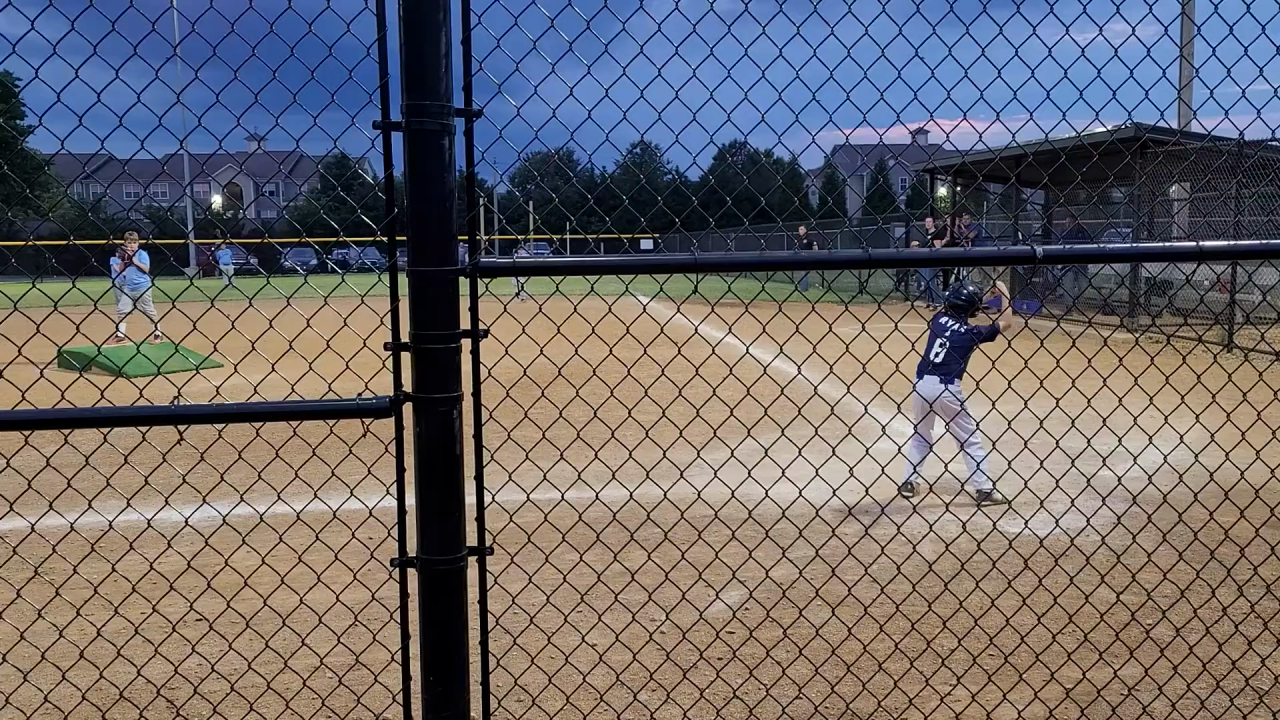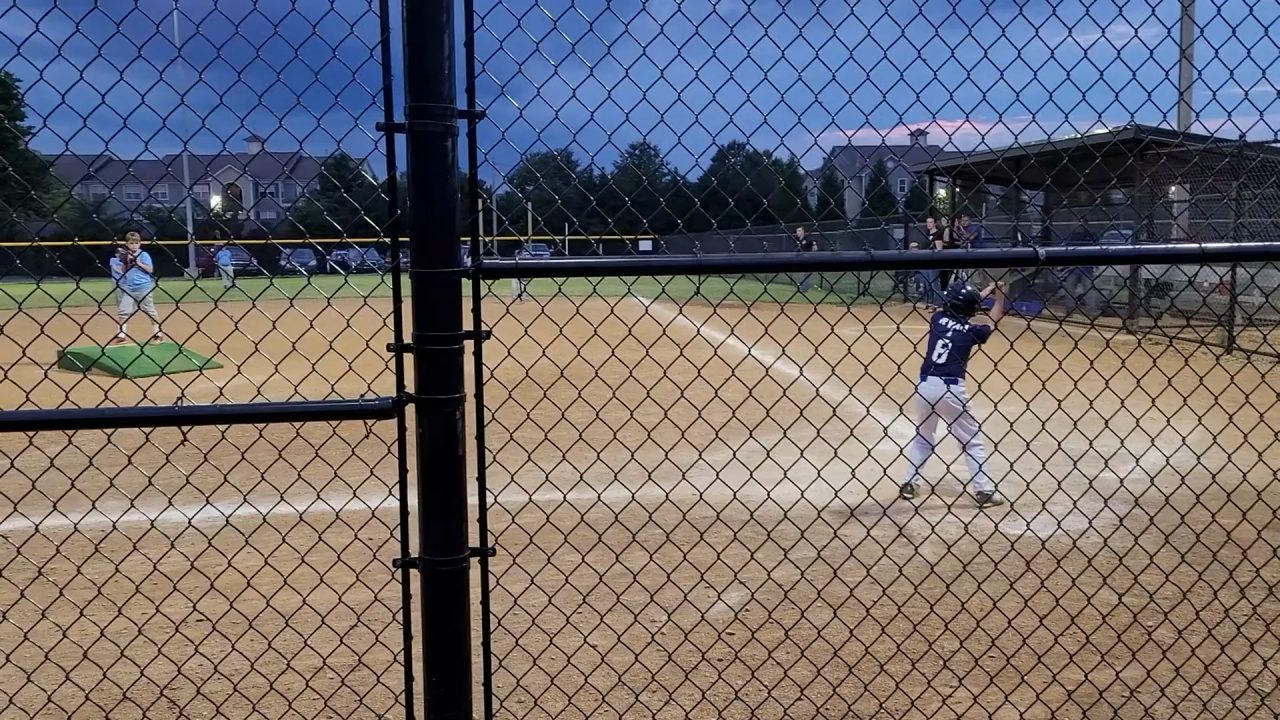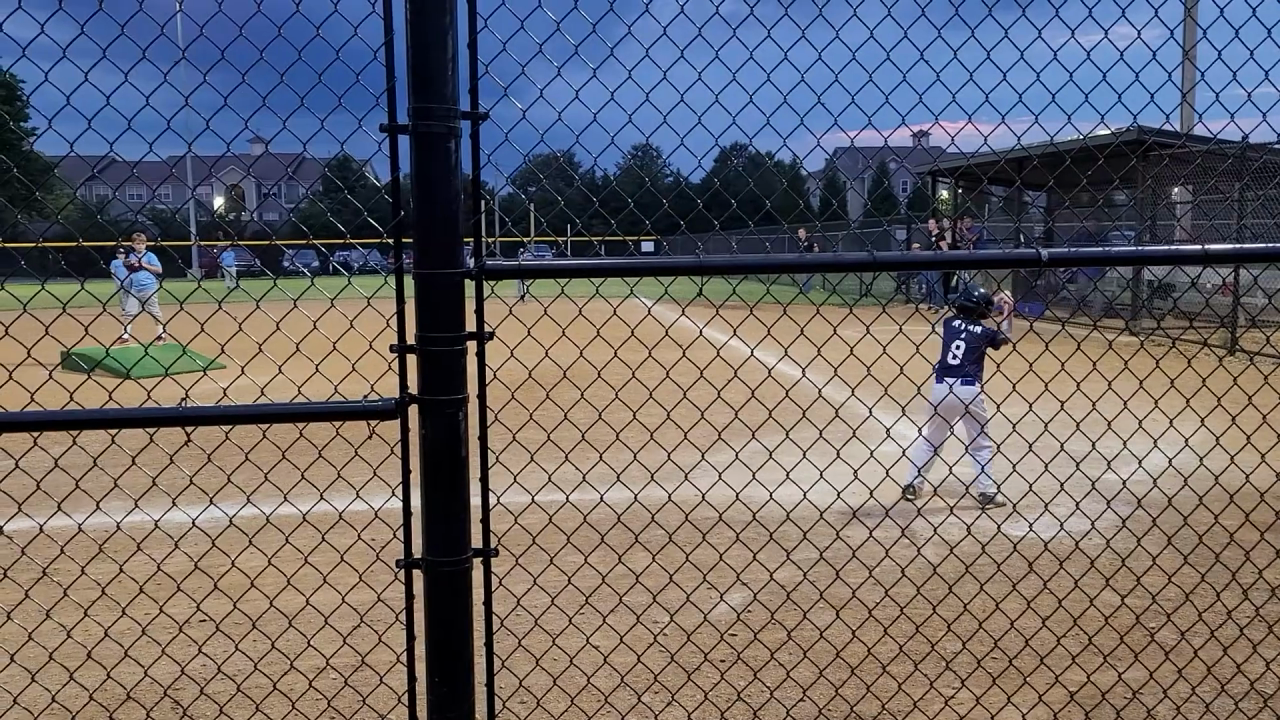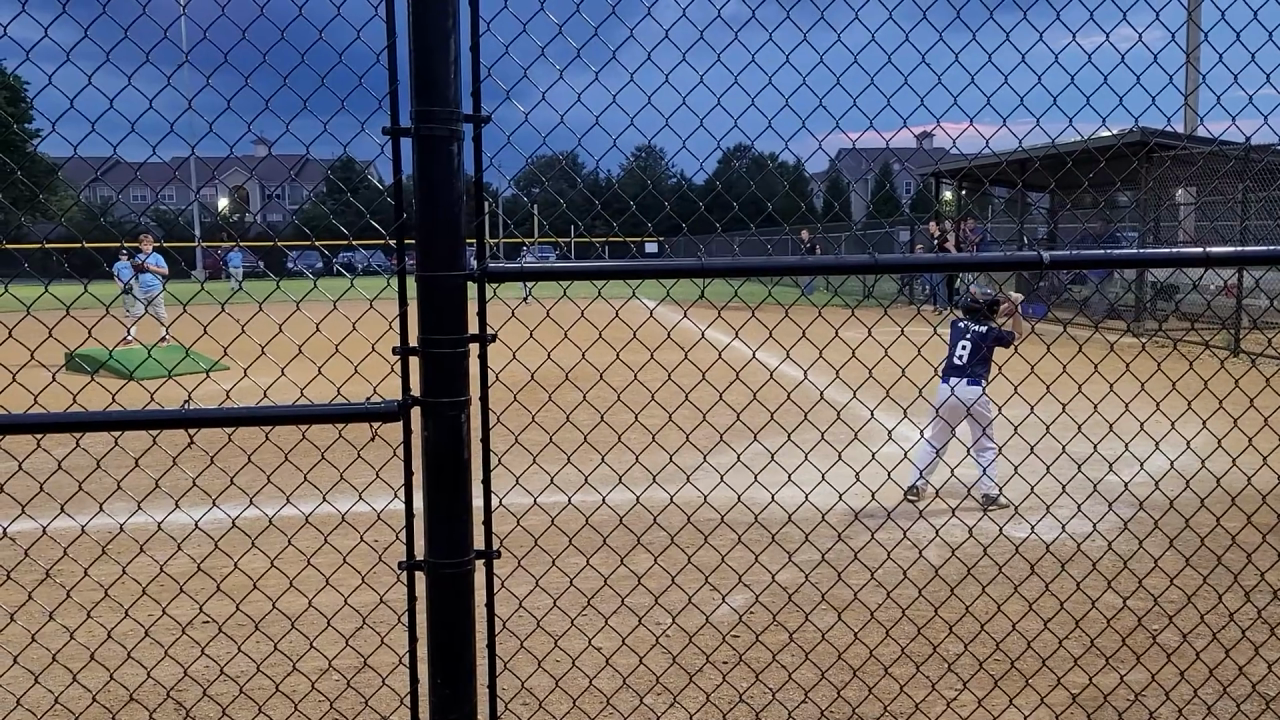
dt=0.3s
person 1, frame 1
left shoulder: (938, 318)
right shoulder: (972, 332)
left elbow: (955, 311)
right elbow: (1006, 324)
left wrist: (982, 296)
right wrist: (1005, 295)
left hip: (922, 384)
right hip: (947, 388)
left knee: (920, 436)
right knee: (970, 440)
left ankle: (908, 483)
right ankle: (984, 490)
person 1, frame 2
left shoulder: (937, 319)
right shoulder: (971, 331)
left elbow: (955, 310)
right elbow: (992, 324)
left wrist: (983, 293)
right wrist: (1000, 298)
left hip: (926, 384)
right hip: (952, 388)
left knee: (922, 437)
right knee: (972, 441)
left ankle: (909, 484)
right ankle: (984, 491)
person 1, frame 3
left shoulder: (949, 323)
right shoulder: (985, 333)
left elbow: (963, 314)
right elbow: (1006, 338)
left wrist: (995, 302)
right wrist: (1007, 311)
left hip: (941, 387)
right hip: (968, 389)
left knee: (929, 438)
right knee: (981, 443)
left ankle: (912, 485)
right ankle: (987, 493)
person 1, frame 4
left shoulder: (956, 324)
right shoulder: (991, 332)
right elbow: (1017, 334)
left wrist: (1006, 306)
right wrist: (1015, 306)
left hip: (947, 387)
right hip: (974, 389)
left knee: (934, 439)
right knee: (985, 445)
left ankle: (916, 487)
right ankle: (990, 494)
